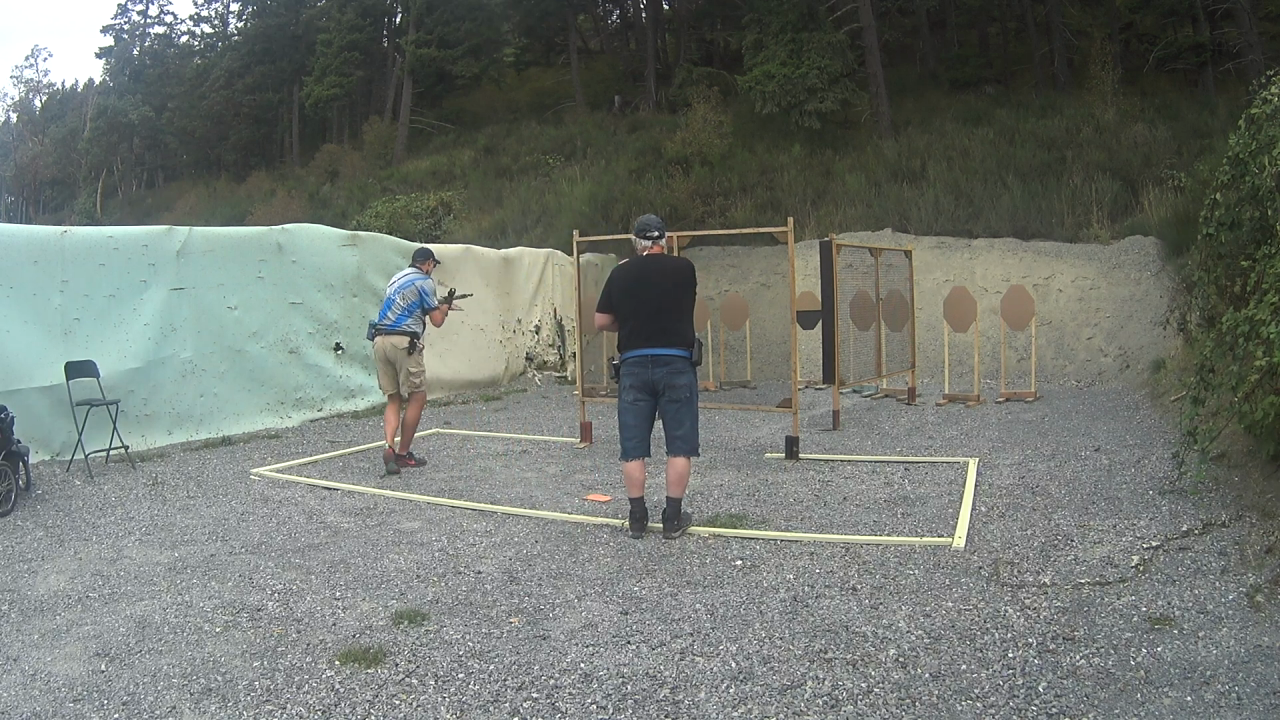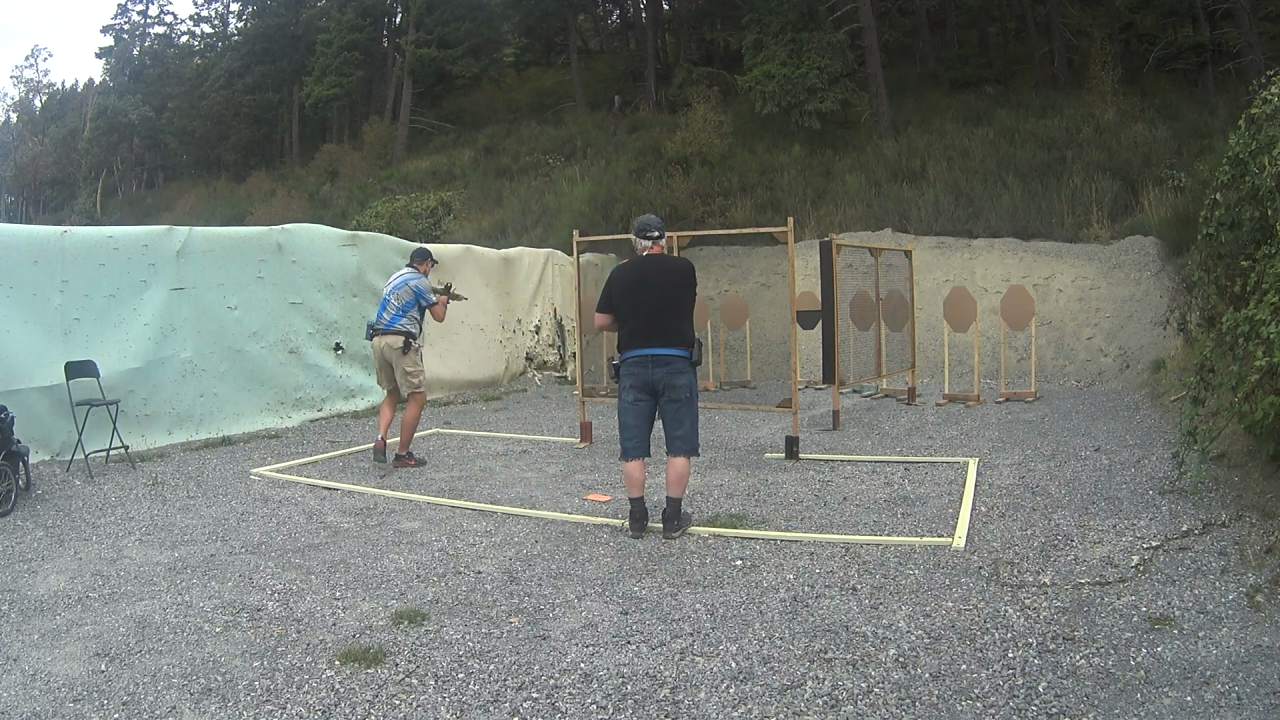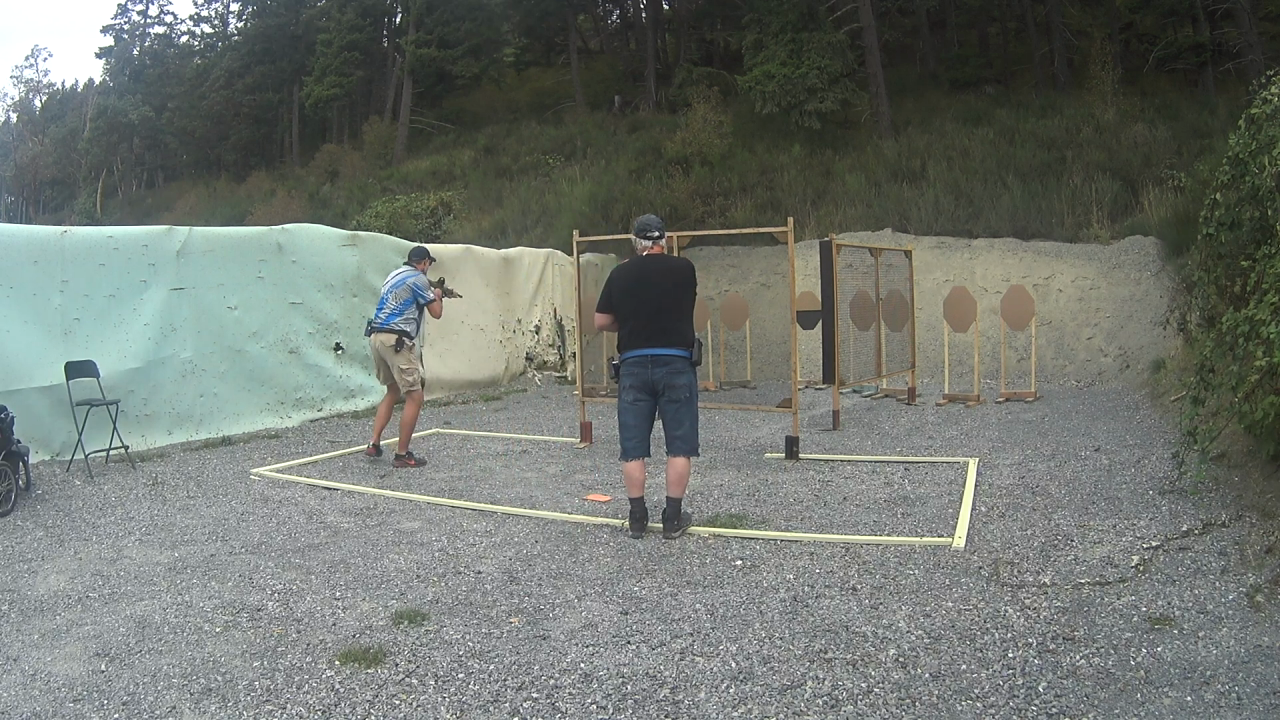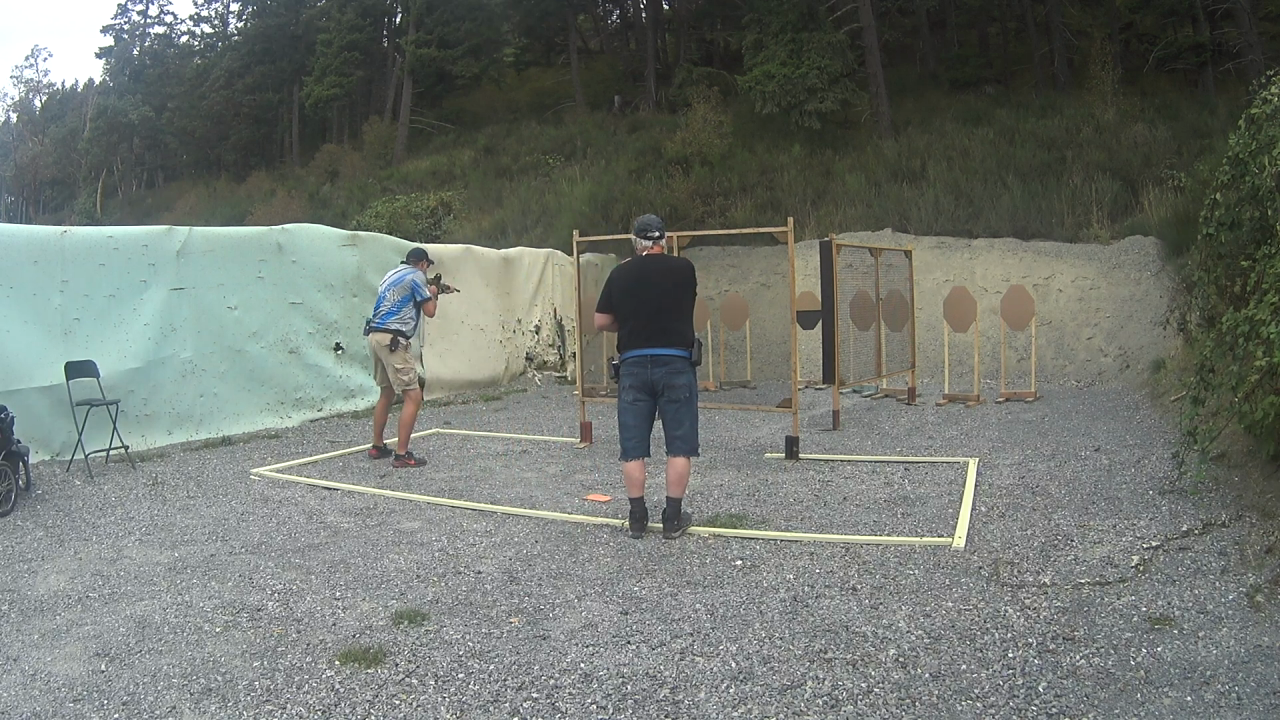
dt=0.1s
person 1, frame 1
left shoulder: (620, 273)
right shoulder: (684, 268)
left elbow: (601, 322)
left hip: (634, 366)
right hip: (676, 364)
left knee: (633, 447)
right knee: (679, 445)
left ankle: (637, 518)
right ankle: (673, 518)
person 1, frame 2
left shoulder: (620, 274)
right shoulder: (684, 268)
left elbow: (601, 322)
left hip: (634, 366)
right hip: (675, 364)
left knee: (633, 447)
right knee: (679, 445)
left ankle: (637, 518)
right ankle: (673, 518)
person 1, frame 3
left shoulder: (620, 274)
right shoulder: (684, 268)
left elbow: (601, 322)
left hip: (633, 366)
right hip: (675, 364)
left knee: (633, 446)
right knee: (679, 445)
left ankle: (637, 517)
right ankle: (673, 518)
person 1, frame 4
left shoulder: (620, 274)
right shoulder: (683, 269)
left elbow: (601, 323)
left hip: (633, 366)
right hip: (675, 364)
left knee: (633, 447)
right knee: (679, 445)
left ankle: (637, 518)
right ankle: (673, 518)
person 2, frame 1
left shoulder: (397, 278)
right shoulder: (425, 282)
right elbow: (436, 322)
left wrist: (437, 305)
right wrist: (445, 308)
left hip: (381, 341)
right hip: (404, 343)
left knee: (394, 400)
right knee: (416, 398)
left ankle: (390, 448)
right ankle: (403, 453)
person 2, frame 2
left shoulder: (396, 278)
right shoulder: (420, 281)
right elbow: (438, 316)
left wrist: (434, 300)
right wrist: (443, 302)
left hip: (380, 341)
right hip: (401, 343)
left knee: (392, 395)
right knee: (417, 398)
left ankle: (381, 438)
right ankle: (403, 454)
person 2, frame 3
left shoulder: (395, 275)
right shoulder: (418, 278)
right elbow: (436, 313)
left wrist: (430, 294)
right wrist: (437, 297)
left hip: (379, 338)
right hip: (397, 342)
left knee: (393, 392)
right knee: (414, 397)
left ankle: (374, 443)
right ankle: (402, 454)
person 2, frame 4
left shoulder: (393, 274)
right shoulder: (416, 276)
right elbow: (430, 312)
left wrist: (426, 292)
right wrist: (433, 294)
left hip: (377, 338)
right hip: (393, 341)
left knee: (387, 392)
right knee: (413, 396)
left ankle: (377, 445)
right ankle: (402, 454)
